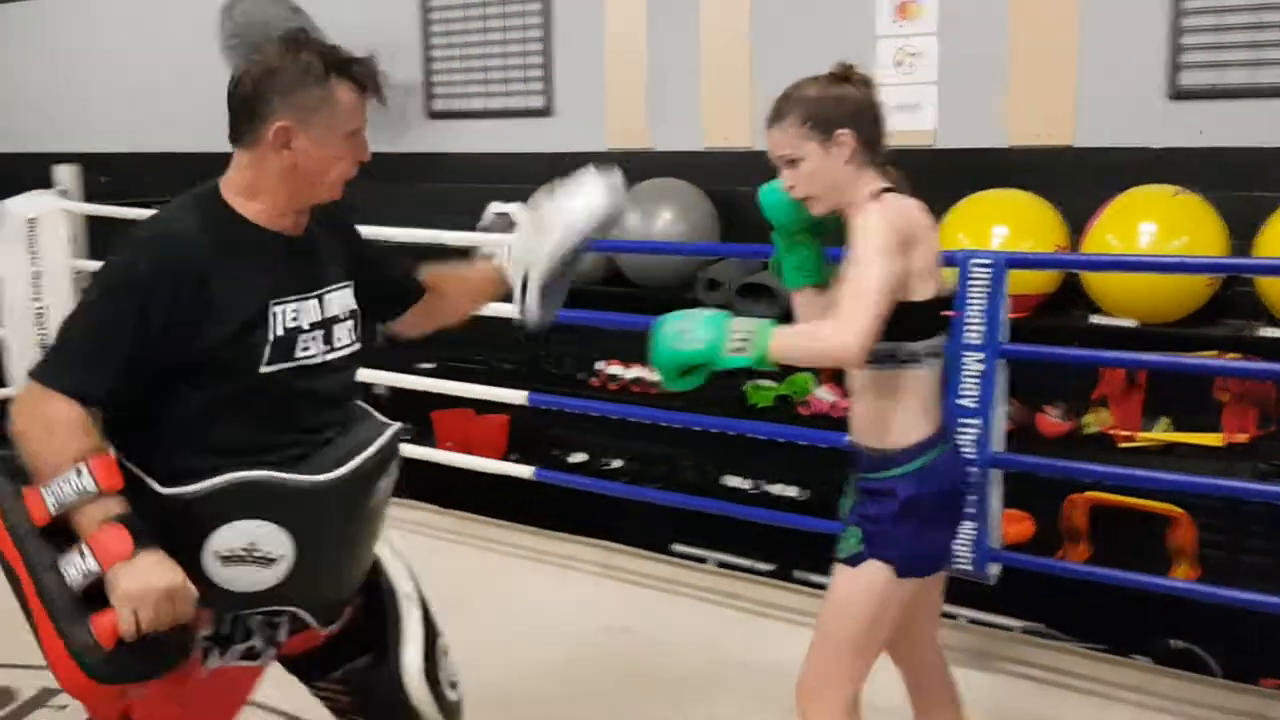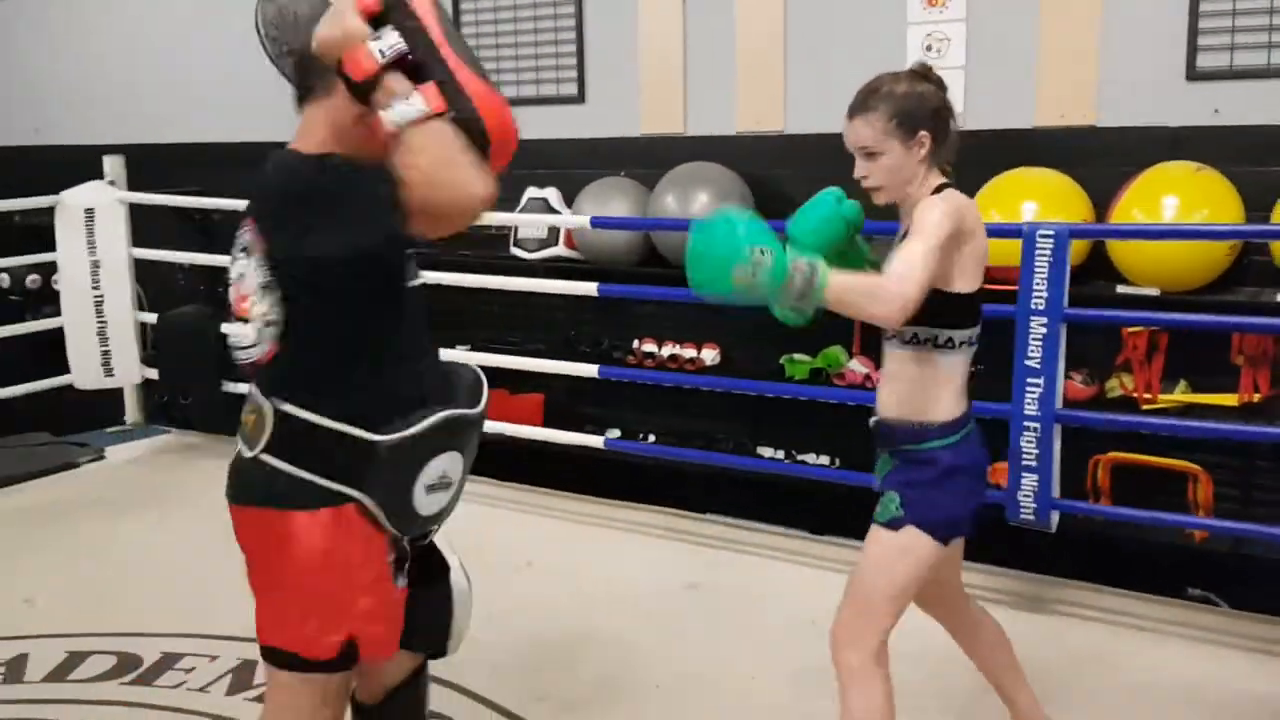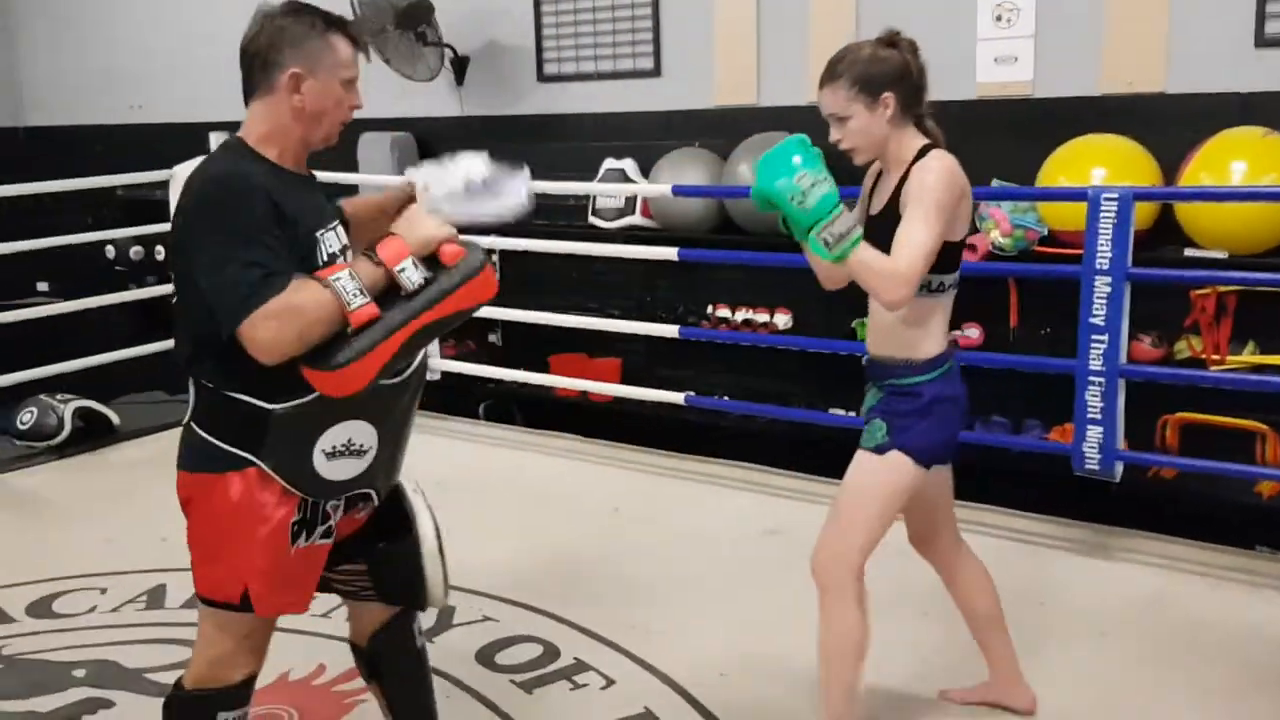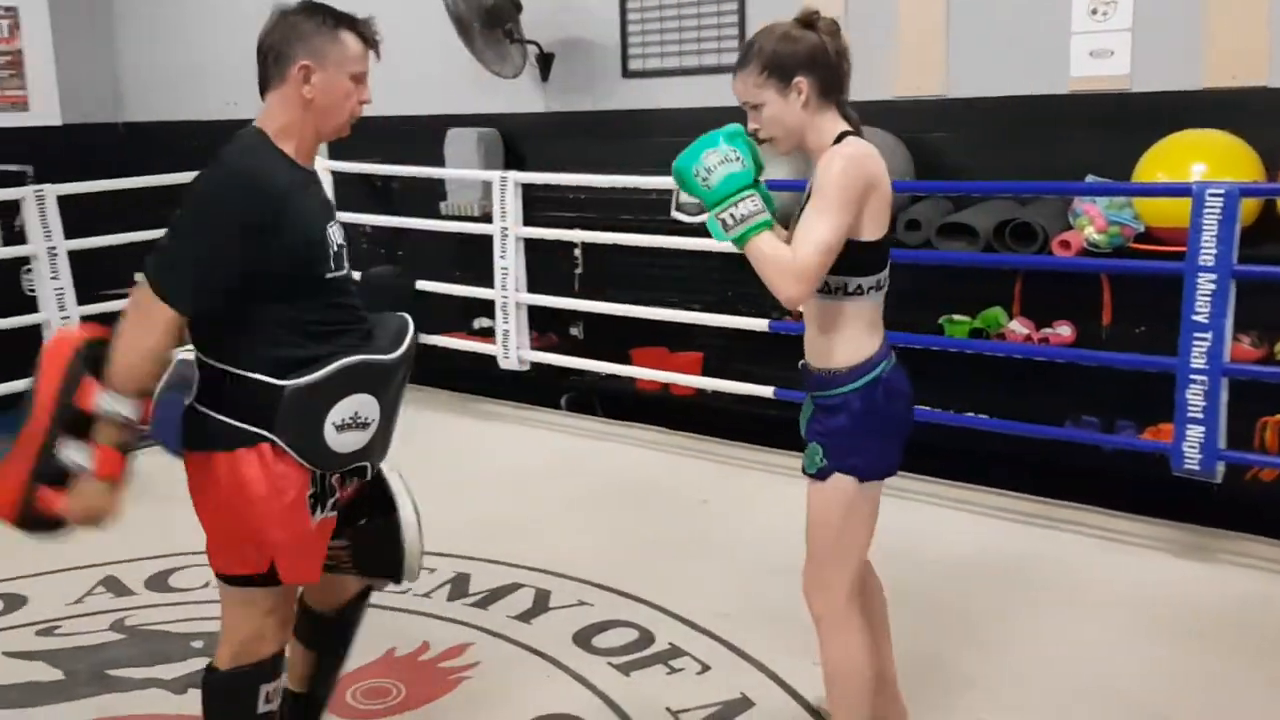
dt=1s
person 1, frame 1
left shoulder: (327, 235)
right shoulder: (169, 255)
left elbow: (414, 305)
left wrist: (516, 264)
right wrist: (124, 552)
left hip: (323, 558)
right hip: (192, 578)
person 1, frame 2
left shoulder: (302, 188)
right shoulder: (311, 186)
right elbow: (458, 194)
right wrist: (391, 73)
left hip: (339, 486)
right hip: (321, 499)
left knee: (397, 654)
person 1, frame 3
left shoulder: (298, 179)
right shoulder: (226, 191)
left elbow: (333, 230)
right elbow: (273, 331)
left wrist: (417, 196)
right wrist: (388, 255)
left hip: (339, 453)
right hip: (254, 468)
left knee: (387, 598)
right knee: (229, 655)
person 1, frame 4
left shoulder: (290, 174)
right shoulder: (243, 182)
right elbow: (155, 313)
right wrist: (104, 458)
left hip: (310, 439)
right hip: (257, 444)
left knee: (344, 579)
right knee: (258, 625)
person 2, frame 1
left shoulder: (890, 217)
right shoulder: (873, 222)
left elbow: (847, 343)
right elbow: (822, 334)
left wrist: (722, 336)
right wrist: (797, 247)
left hip: (902, 484)
right hip: (911, 474)
right knee: (917, 658)
person 2, frame 2
left shoulder: (949, 215)
right shoulder: (918, 214)
left elbow: (887, 304)
right elbow: (879, 308)
left wrist: (775, 262)
left hip: (936, 460)
right hip: (904, 449)
left knee: (856, 641)
right knee: (945, 598)
person 2, frame 3
left shoulder: (936, 172)
right shoulder: (881, 175)
left elbow: (895, 286)
right elbow: (830, 275)
left wrist: (818, 217)
right wrist: (797, 206)
left hip: (919, 394)
right hip: (908, 386)
left knee: (834, 564)
right knee: (939, 544)
person 2, frame 4
left shoulder: (848, 160)
right shoulder: (837, 160)
left elbow: (794, 283)
right elbow: (798, 264)
left wrist: (731, 199)
right wrist: (751, 196)
left hip: (853, 400)
right hip: (854, 390)
left knee: (830, 593)
right knee: (842, 561)
